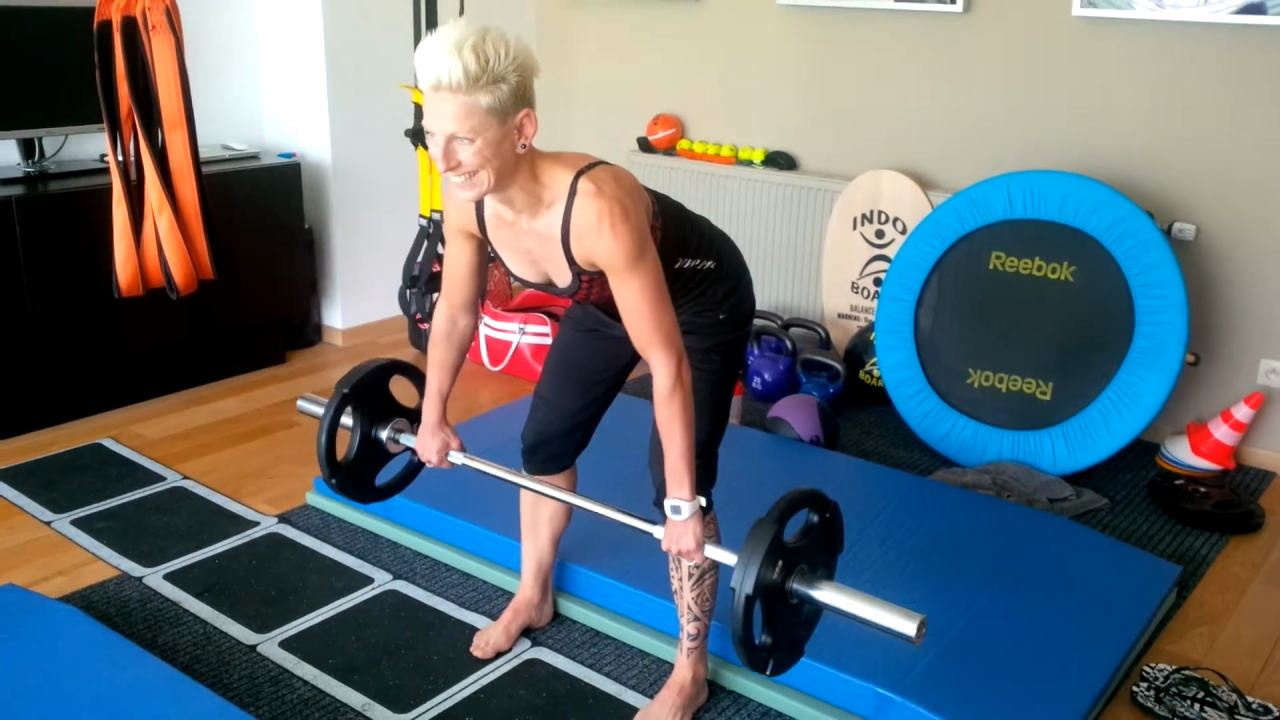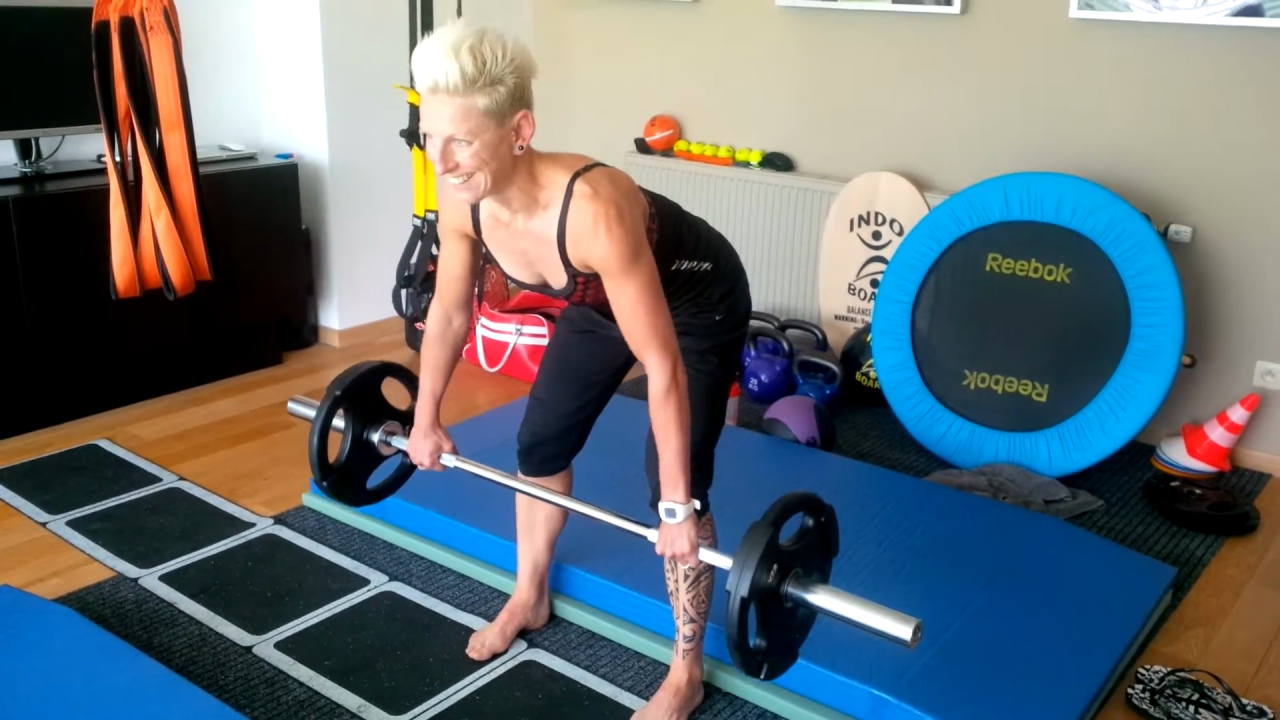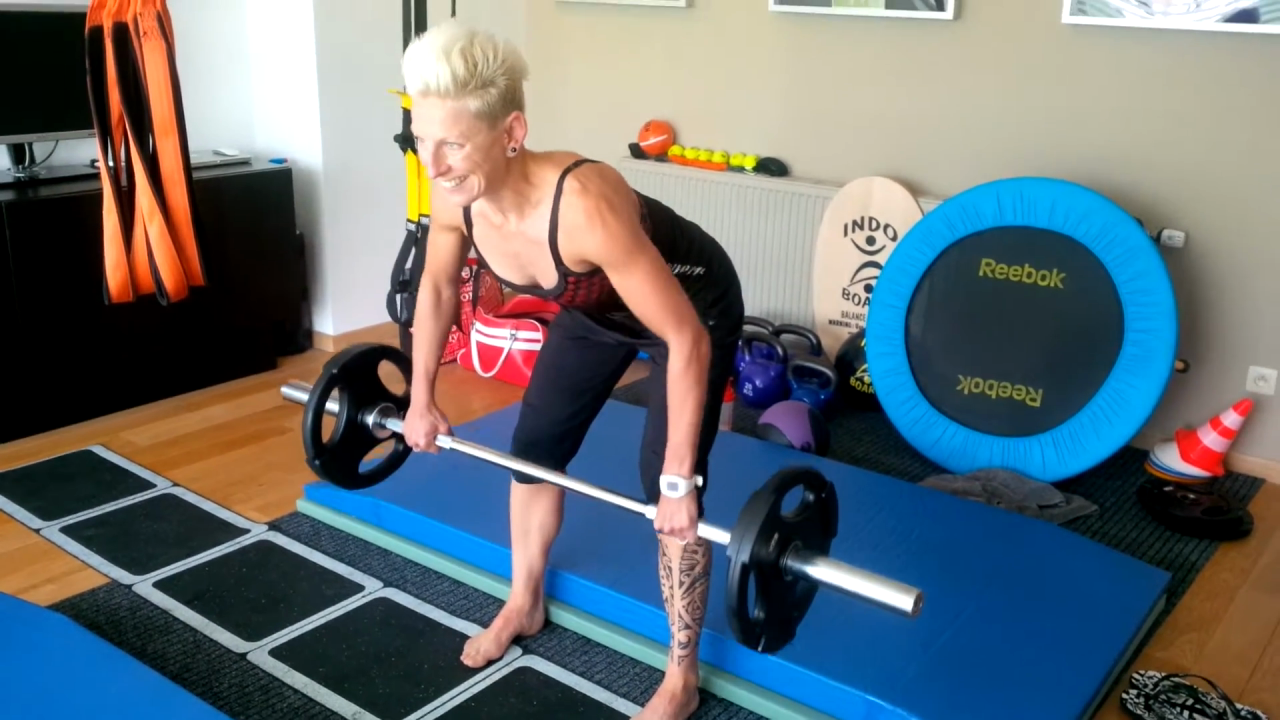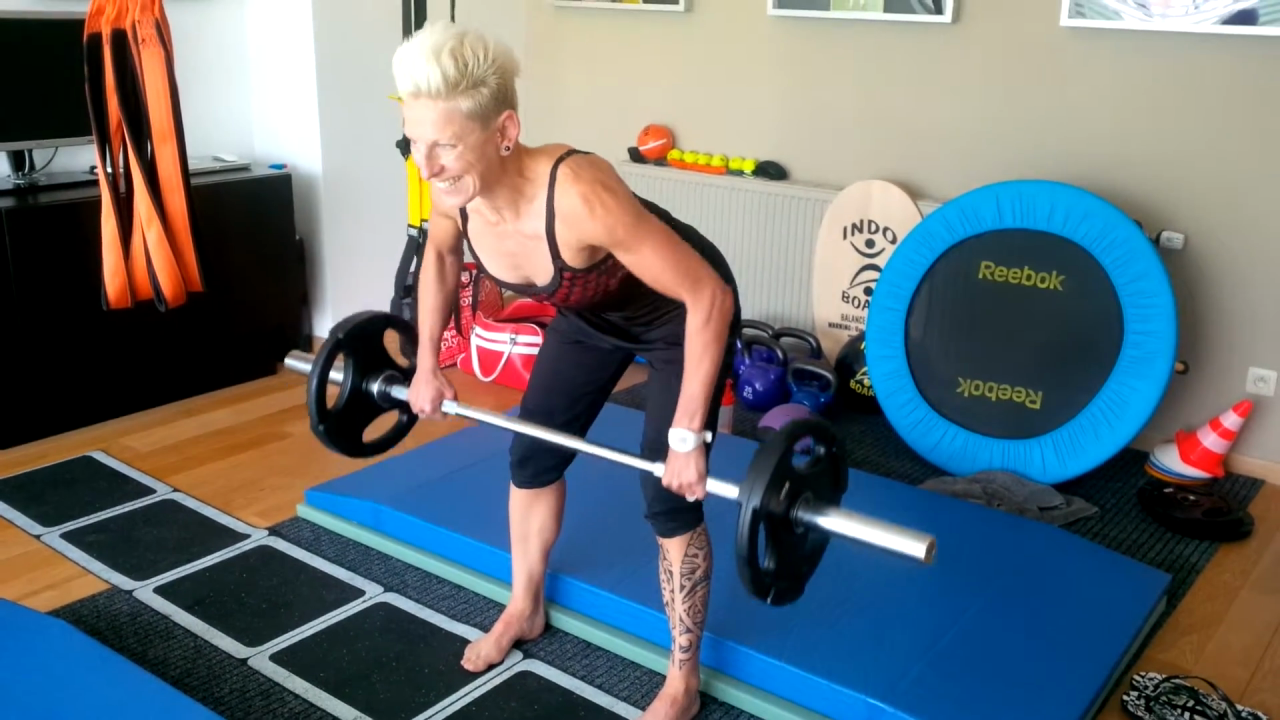
dt=0.2s
person 1, frame 1
left shoulder: (597, 209)
right shoulder: (467, 199)
left elbow: (666, 364)
right elbow: (456, 312)
left wrist: (682, 504)
right wrist: (432, 417)
left hip: (701, 300)
right hip: (606, 297)
left knee: (677, 484)
right knee: (543, 443)
right ankle: (533, 597)
person 1, frame 2
left shoulder: (593, 211)
right shoulder: (464, 200)
left elbow: (661, 366)
right elbow: (449, 311)
left wrist: (677, 508)
right wrist: (425, 419)
left hip: (698, 301)
right hip: (602, 297)
left knee: (676, 487)
right knee: (540, 443)
right ankle: (529, 599)
person 1, frame 3
left shoulder: (584, 206)
right shoulder: (455, 197)
left elbow: (684, 340)
right elbow: (437, 289)
left wrist: (678, 481)
right wrist: (421, 397)
left hip: (692, 301)
right hip: (597, 303)
left knee: (666, 490)
right knee: (534, 448)
right ankle: (524, 604)
person 1, frame 4
left shoulder: (579, 194)
right shoulder: (454, 191)
left elbow: (710, 297)
right elbow: (440, 256)
left wrist: (688, 435)
right wrist: (426, 361)
left hip: (682, 306)
right hip: (591, 310)
left knee: (670, 491)
right knee: (531, 450)
right ankle: (525, 608)
